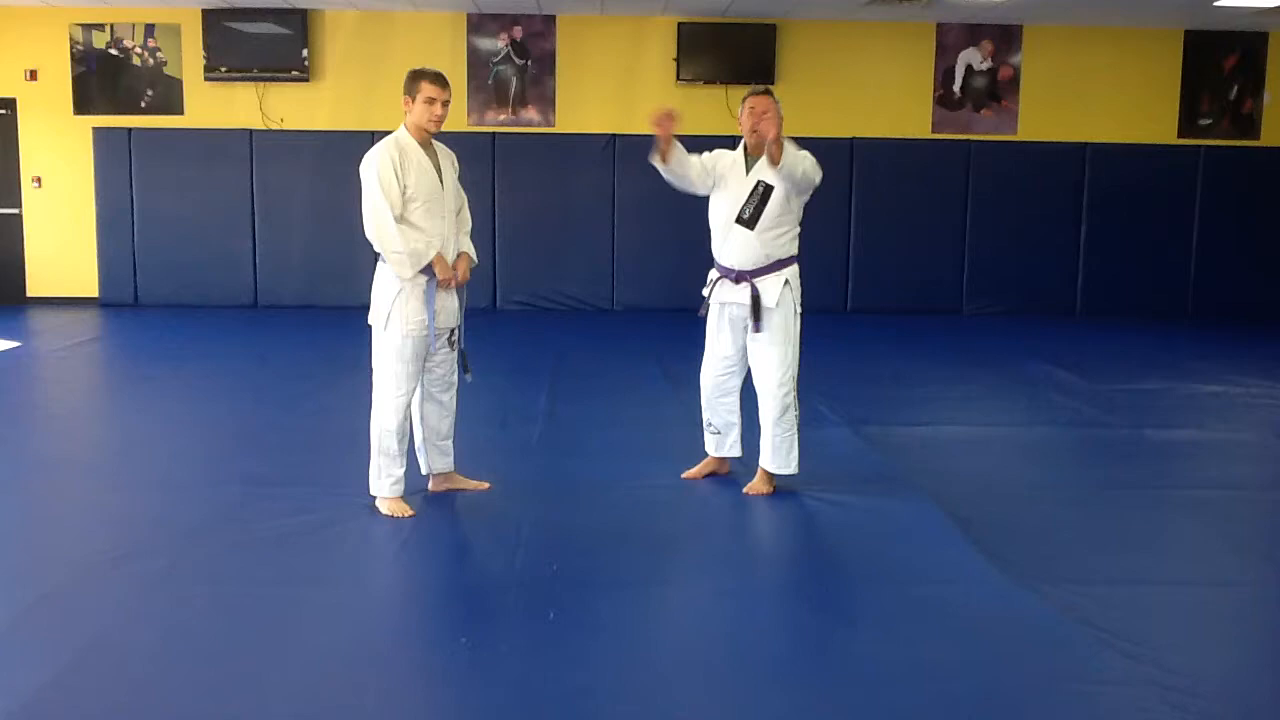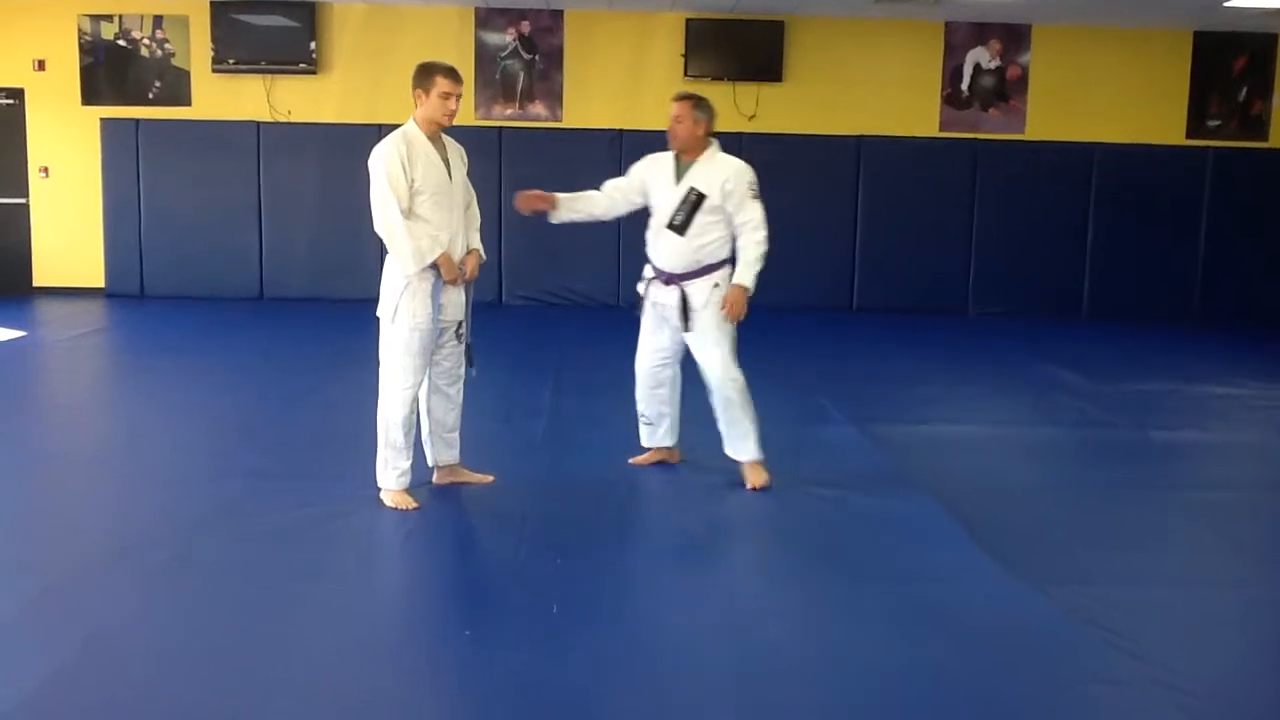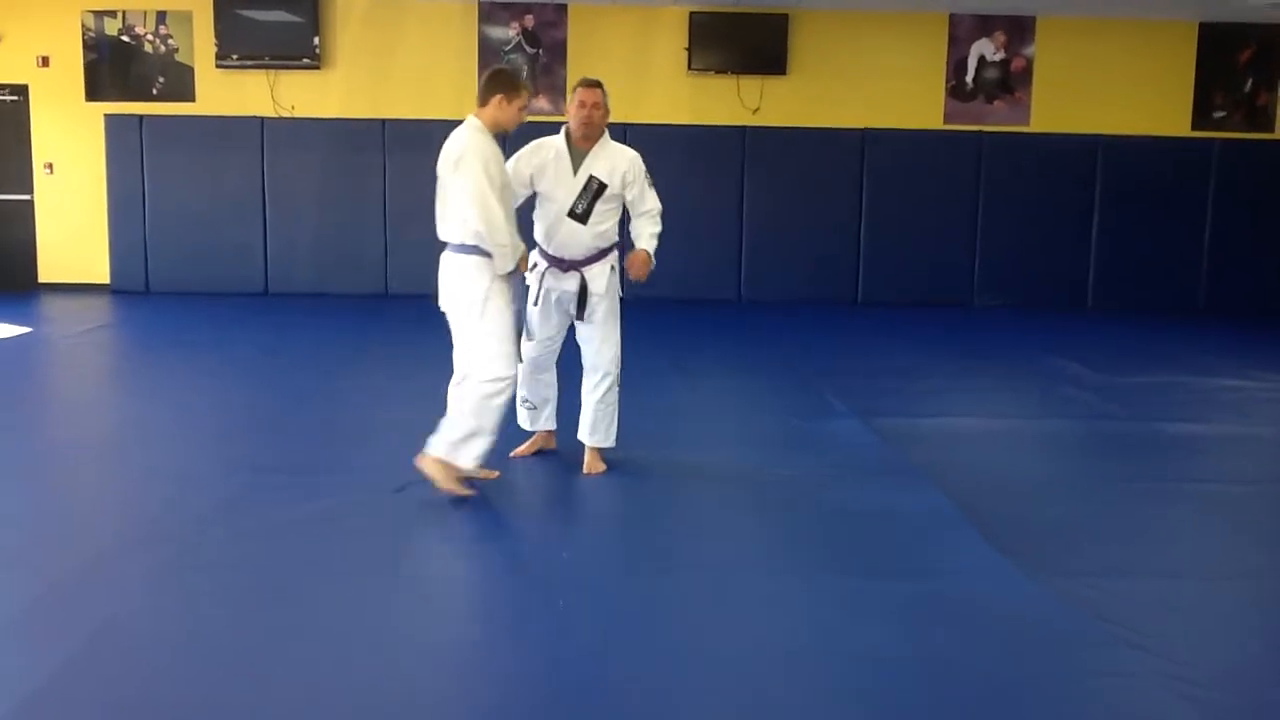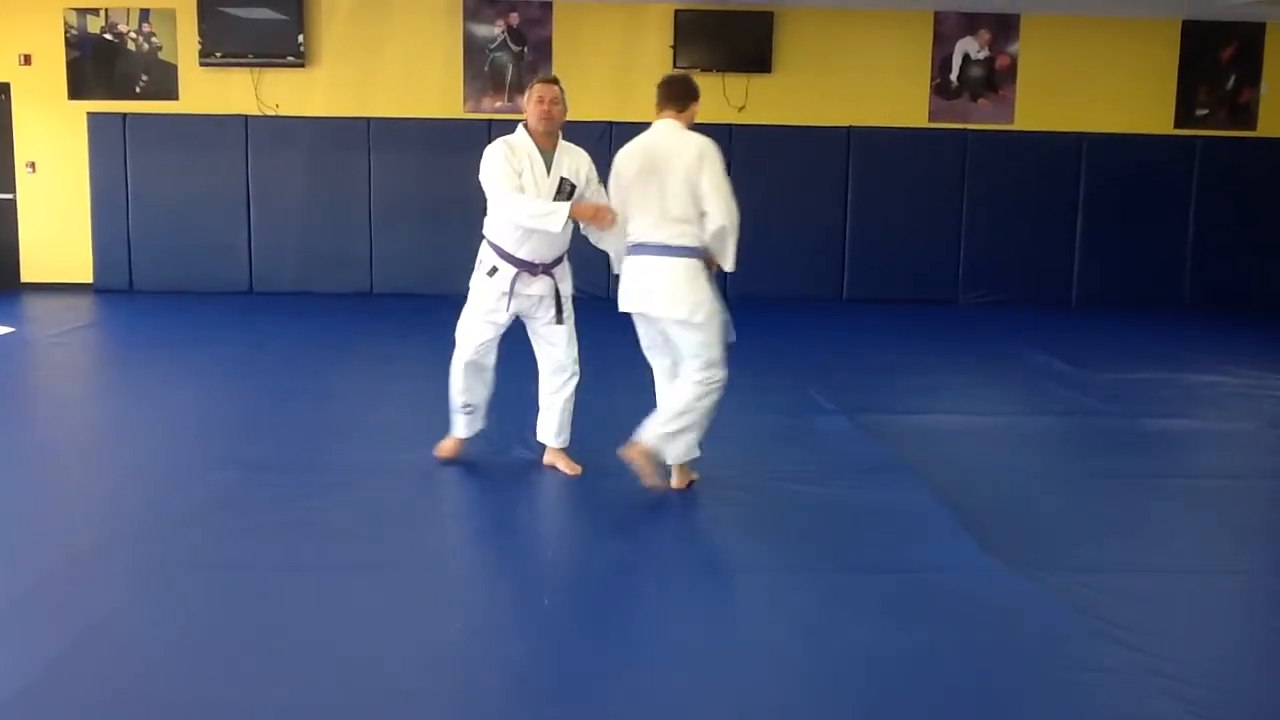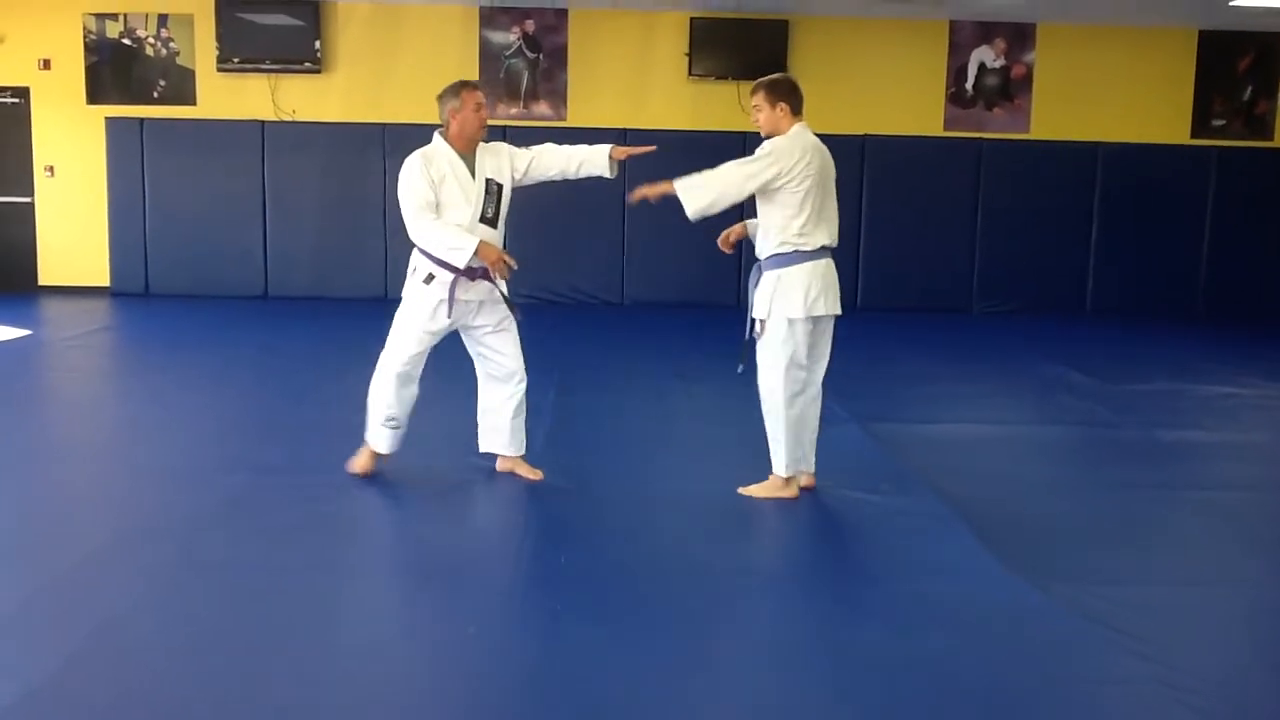
dt=1s
person 1, frame 1
left shoulder: (446, 157)
right shoulder: (385, 156)
left elbow: (459, 212)
right elbow: (380, 226)
left wrist: (464, 254)
right wrist: (432, 260)
left hip: (443, 289)
right hip: (404, 288)
left knee: (441, 385)
right knee: (395, 392)
left ankle: (441, 470)
right ankle: (386, 489)
person 1, frame 2
left shoulder: (455, 150)
right shoulder: (394, 149)
left elbow: (468, 208)
right elbow: (390, 220)
left wrist: (473, 251)
right wrist: (437, 259)
left hip: (452, 283)
right hip: (413, 282)
left knee: (448, 379)
right knee: (402, 384)
left ankle: (447, 464)
right ankle: (392, 481)
person 1, frame 3
left shoulder: (475, 141)
right shoulder: (474, 145)
right elbow: (483, 217)
left wrist: (509, 254)
right wrist: (512, 257)
left hip: (473, 268)
right hip: (476, 271)
left knee: (475, 368)
right knee: (497, 373)
left ankle: (464, 457)
right ankle: (441, 454)
person 1, frame 4
left shoulder: (628, 152)
right shoulder: (700, 148)
left elbow: (619, 220)
right elbow: (722, 215)
right wrist: (719, 258)
left hip: (639, 271)
right hip: (683, 272)
left knee: (670, 371)
right knee: (706, 371)
left ankle: (679, 465)
right ankle: (646, 446)
person 1, frame 5
left shoulder: (787, 150)
right shoulder: (814, 151)
left elbow: (732, 179)
left wrist: (665, 186)
right wrist: (749, 227)
left hip: (792, 279)
right hip: (816, 273)
left knee: (780, 379)
right knee: (805, 378)
left ankle: (785, 477)
right ankle: (801, 468)
person 2, frame 1
left shoulder: (795, 162)
right shoulder: (718, 161)
left elbow: (804, 176)
right elbow: (684, 174)
left wrist: (777, 146)
right wrist: (666, 141)
left hip: (774, 289)
right hip: (725, 288)
left knee: (775, 382)
right knee: (716, 377)
left ankle: (768, 469)
right ankle: (719, 455)
person 2, frame 2
left shoulder: (732, 171)
right shoulder: (652, 167)
left elbow: (751, 233)
right elbow: (609, 200)
left wrist: (742, 284)
right wrist: (554, 202)
left hip: (705, 290)
right hip: (660, 288)
left knee: (721, 373)
right knee: (652, 369)
left ankle: (749, 458)
right ankle: (663, 443)
person 2, frame 3
left shoulder: (625, 160)
right shoulder: (538, 152)
left elbow: (648, 212)
left wrist: (644, 248)
left hip: (596, 274)
right hip: (547, 271)
left knee: (601, 361)
right knee: (535, 354)
left ankle: (594, 447)
right ankle: (543, 432)
person 2, frame 4
left shoulder: (578, 160)
right shoulder: (502, 151)
left elbow: (600, 219)
right elbow: (509, 206)
right wrist: (573, 211)
left hip: (550, 278)
right hip: (500, 272)
left knee: (562, 363)
right knee: (472, 350)
left ankle: (555, 448)
right ankle: (462, 430)
person 2, frame 5
left shoulder: (501, 157)
right shoulder: (421, 164)
left elbow: (553, 159)
right elbow: (422, 226)
left wrist: (608, 154)
right wrist: (476, 246)
left hip: (483, 287)
right hip: (434, 282)
left knee: (507, 370)
right knee: (399, 362)
left ankle: (509, 456)
right ankle: (375, 445)
